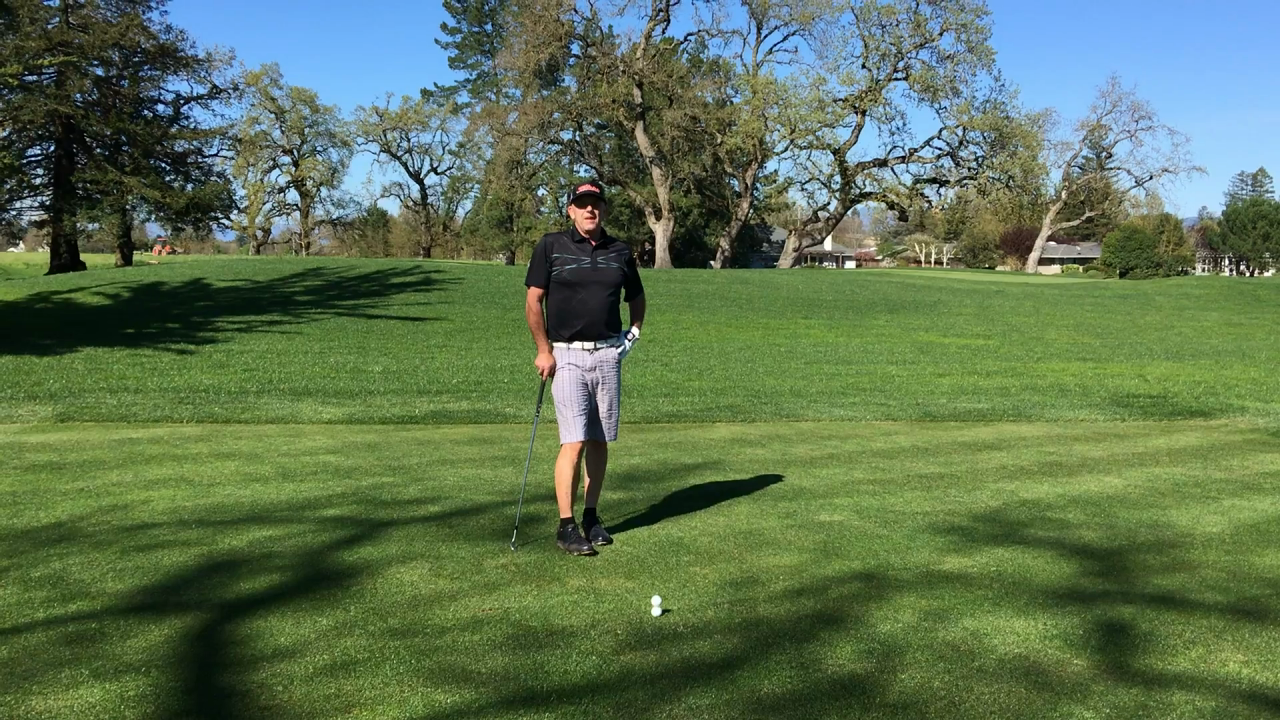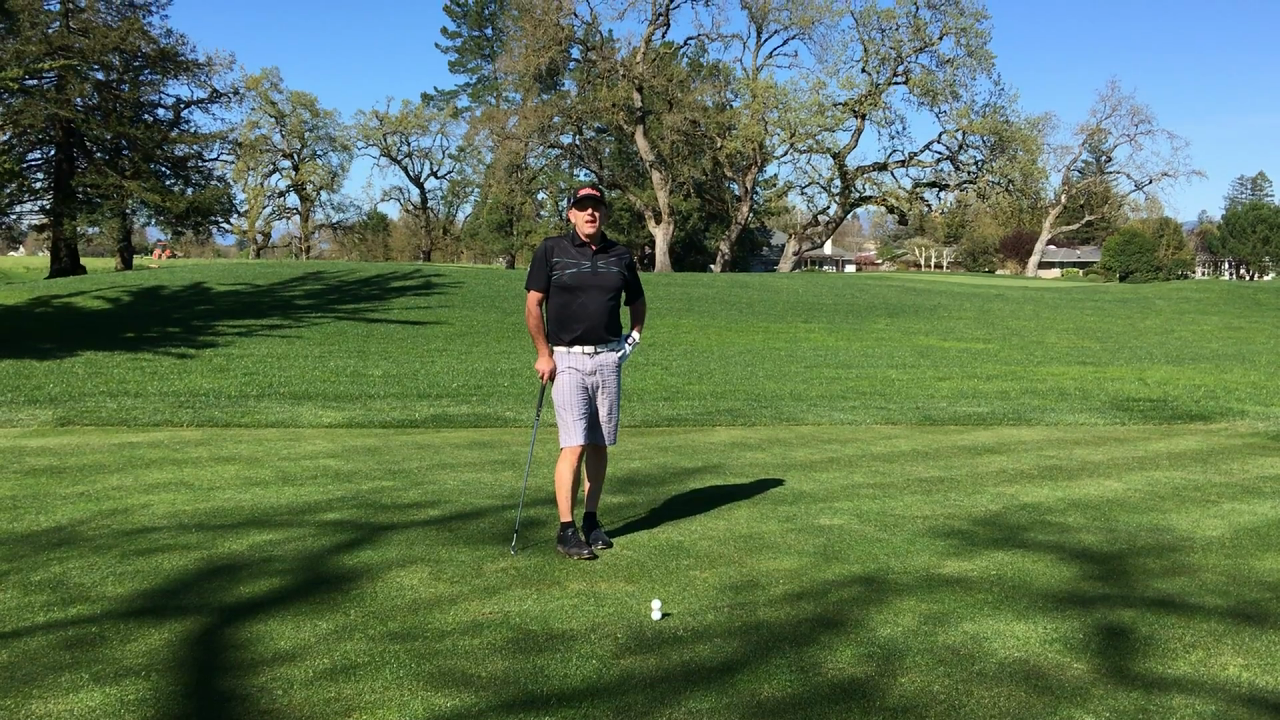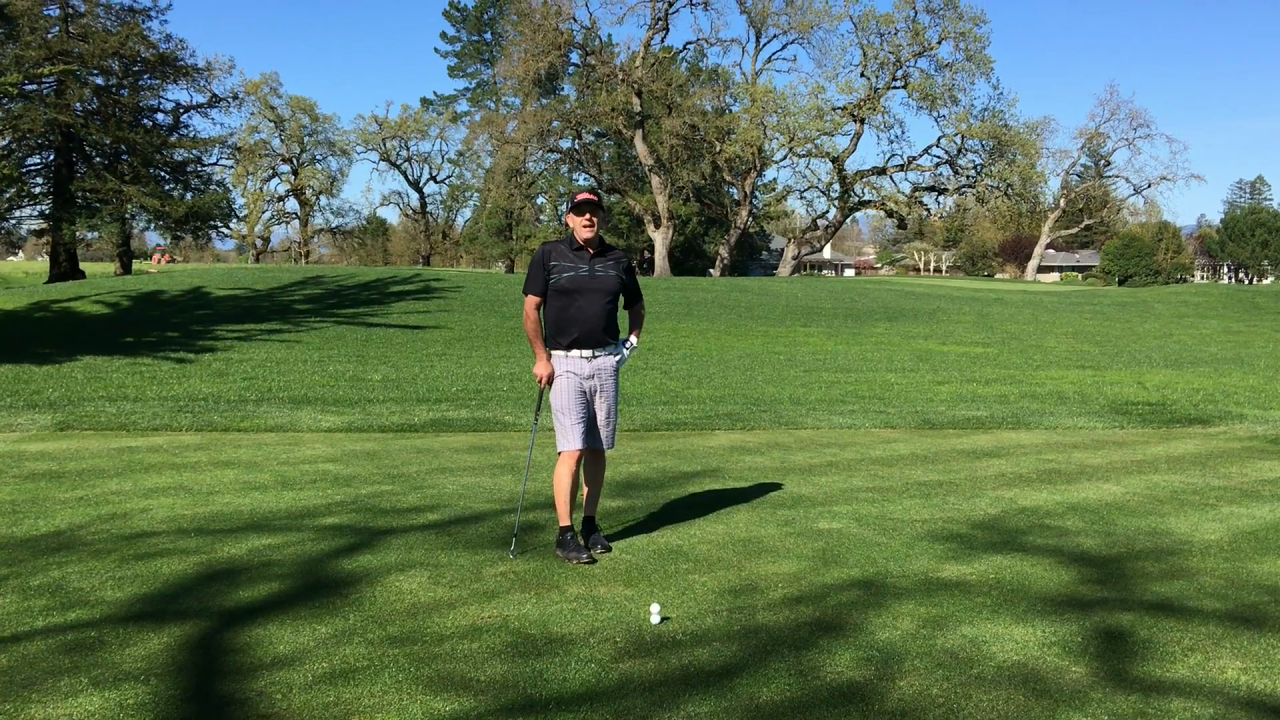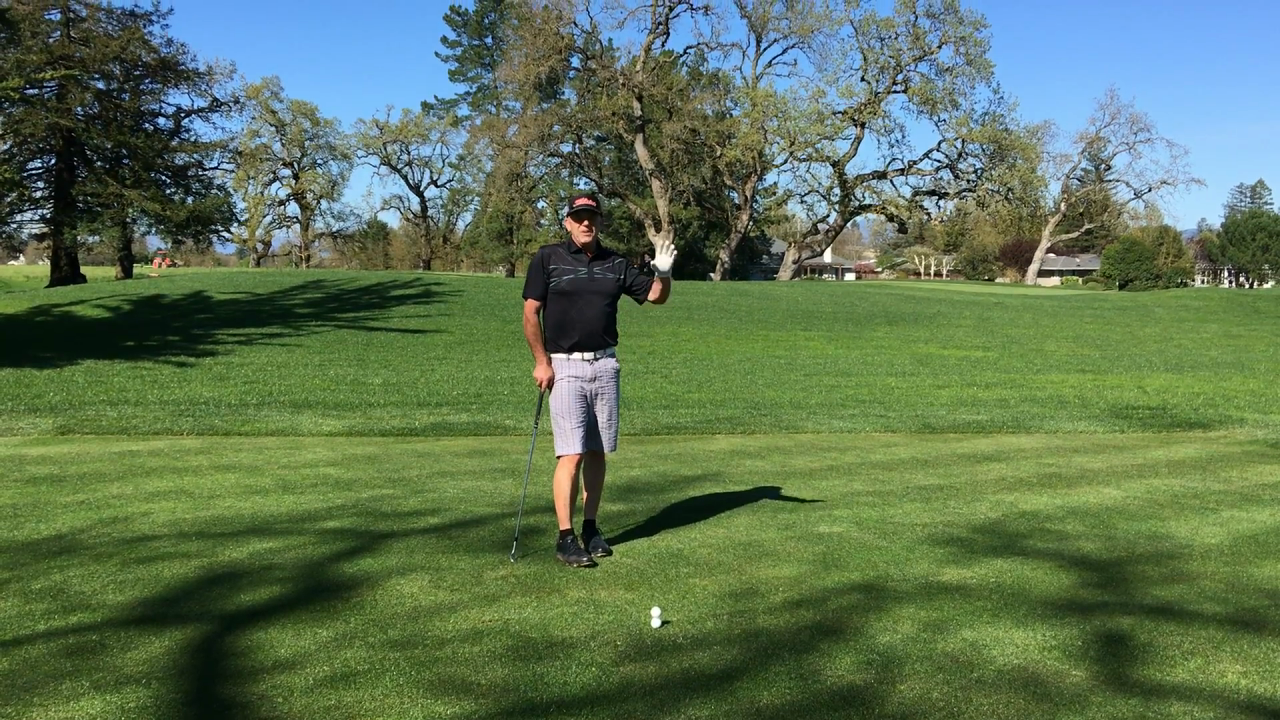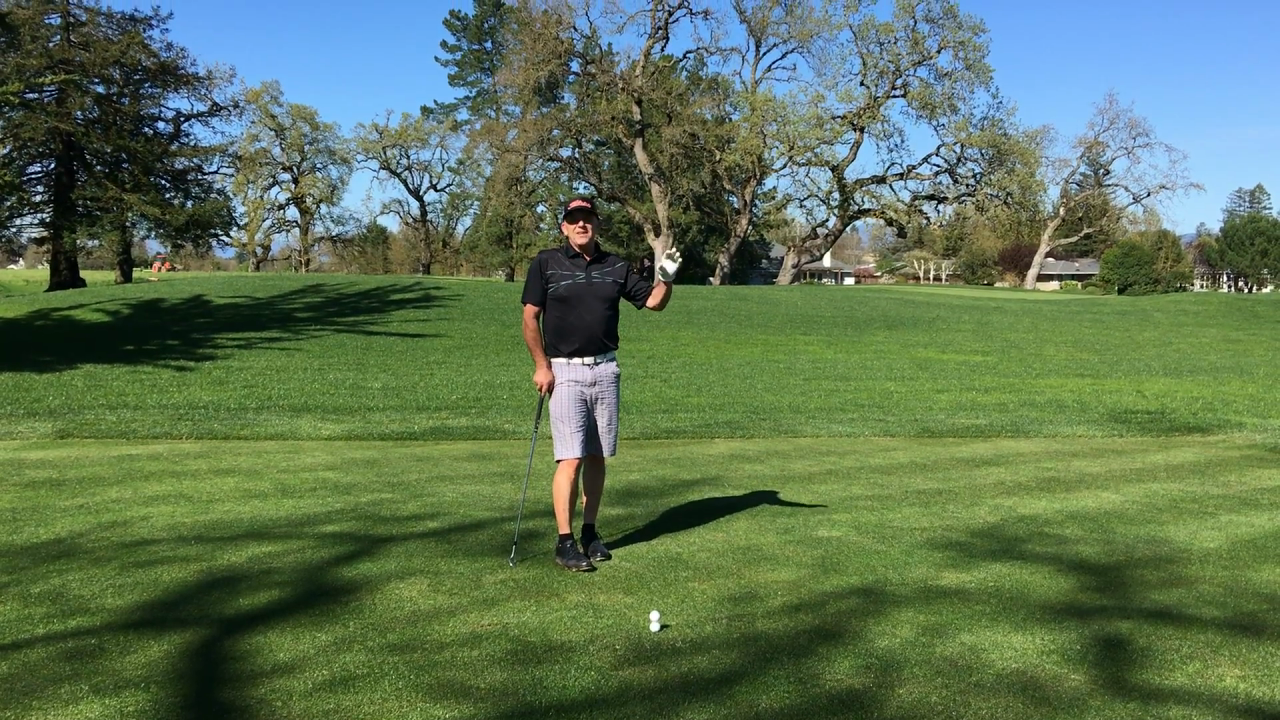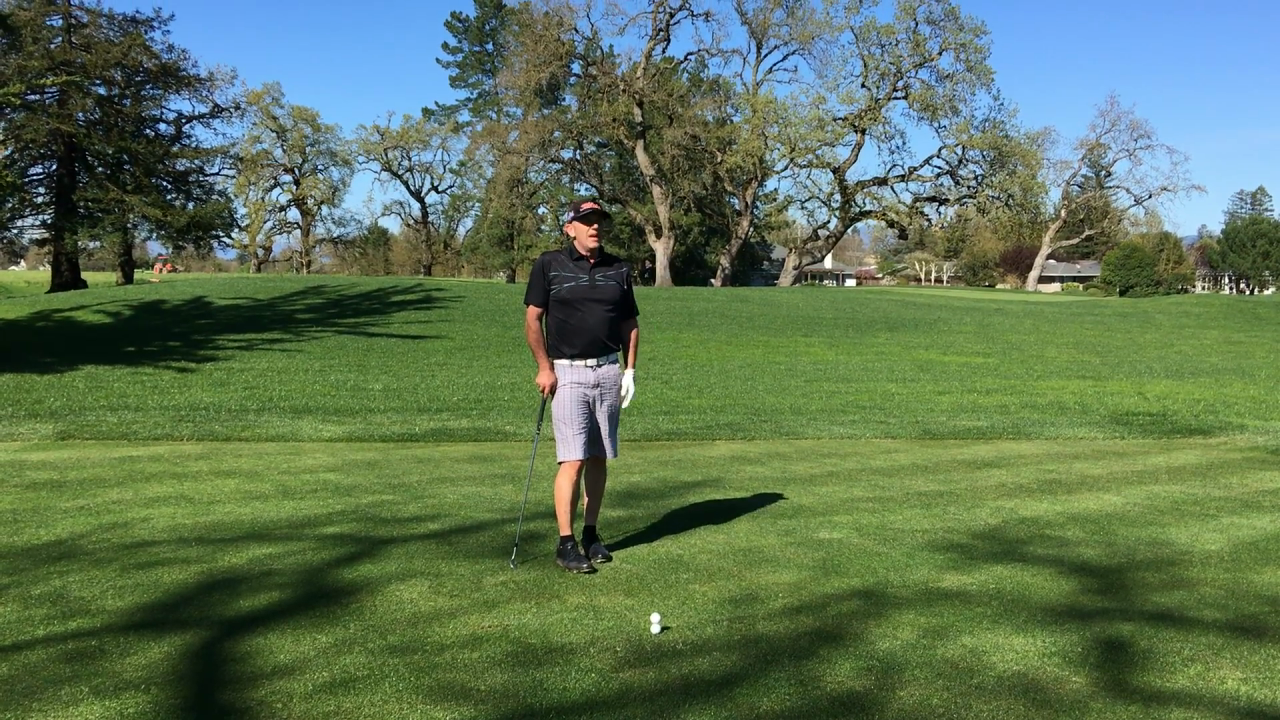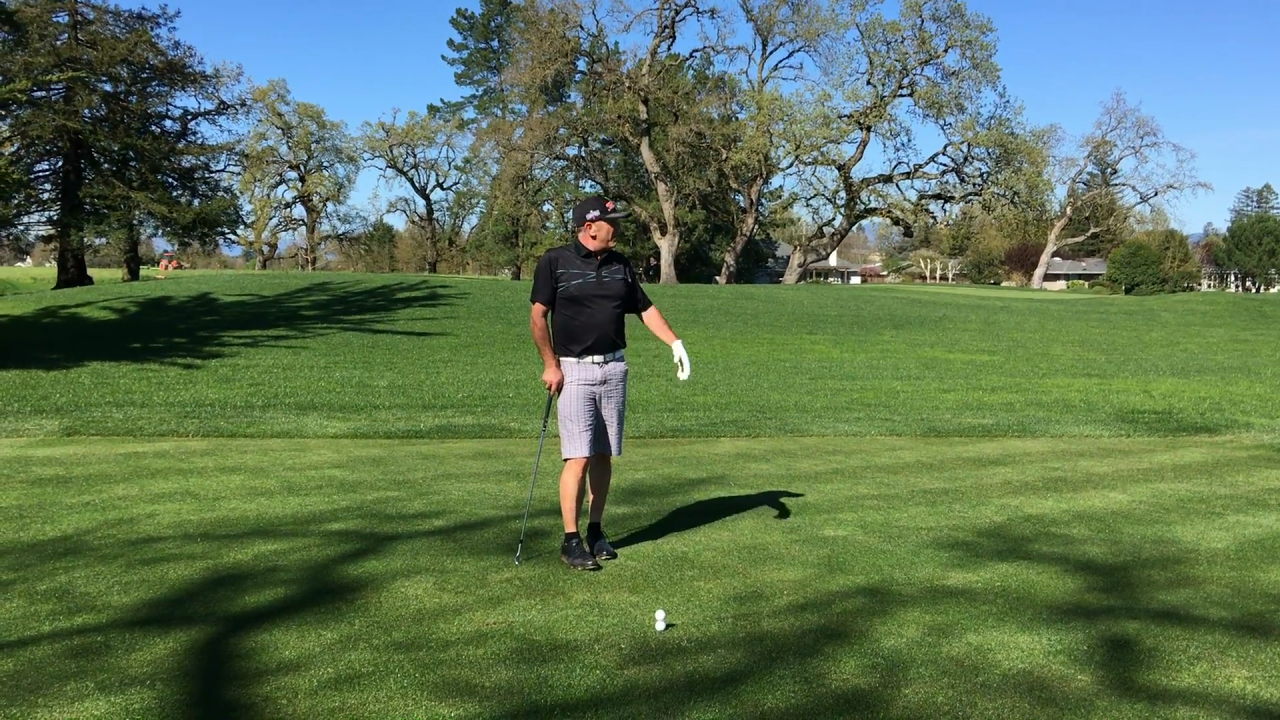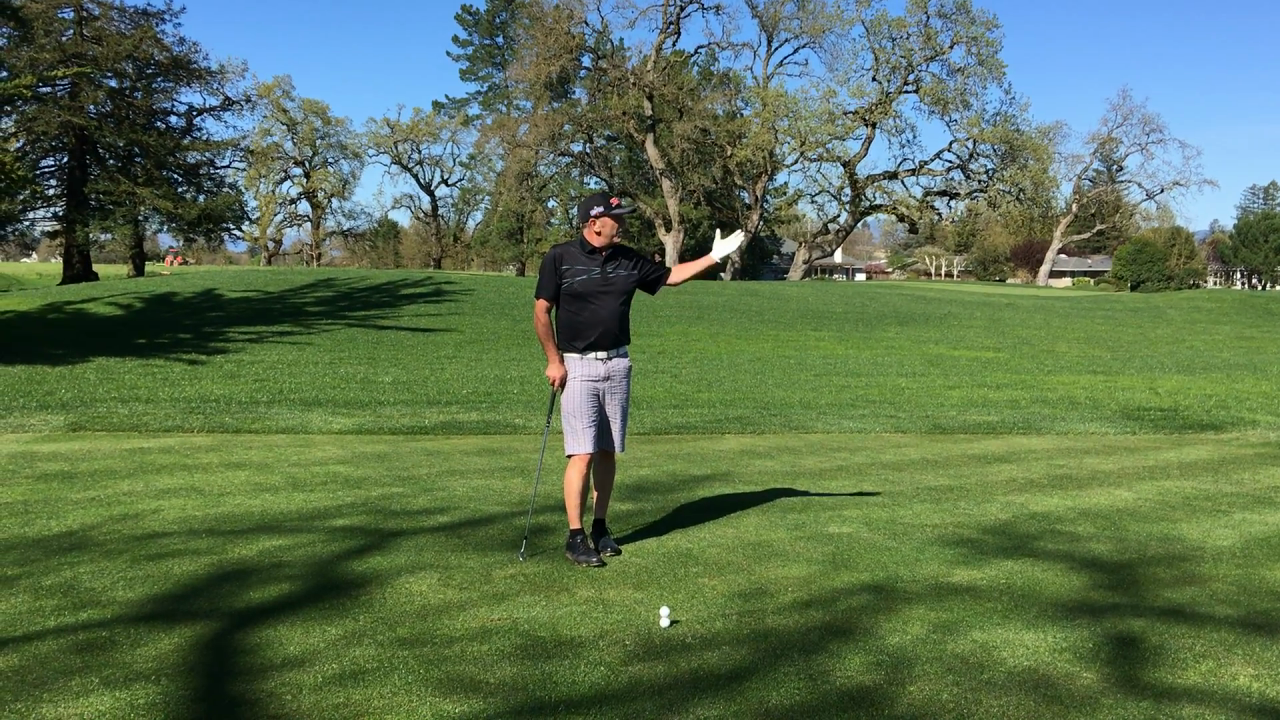
dt=0.4s
person 1, frame 1
left shoulder: (620, 251)
right shoulder: (551, 246)
left elbow: (637, 297)
right elbow: (533, 300)
left wrist: (633, 333)
right wrist: (543, 350)
left hip: (607, 354)
right hip: (567, 355)
left knee: (599, 440)
right knee: (574, 441)
left ankle: (591, 516)
right ankle: (566, 525)
person 1, frame 2
left shoulder: (621, 256)
right shoulder: (551, 250)
left elbow: (637, 301)
right elbow: (533, 304)
left wrist: (632, 338)
right wrist: (543, 354)
left hip: (608, 359)
right hip: (566, 359)
left knee: (599, 445)
right knee: (574, 445)
left ankle: (591, 520)
right ankle: (566, 529)
person 1, frame 3
left shoulder: (618, 260)
right shoulder: (549, 254)
left elbow: (637, 306)
right elbow: (531, 308)
left wrist: (631, 342)
right wrist: (541, 357)
left hip: (606, 362)
right hip: (564, 363)
left knee: (597, 449)
right knee: (572, 449)
left ankle: (590, 524)
right ankle: (565, 533)
person 1, frame 4
left shoulder: (616, 263)
right shoulder: (548, 257)
left elbow: (657, 294)
right elbow: (530, 312)
left wrist: (663, 270)
right wrist: (542, 361)
left hip: (606, 365)
right hip: (565, 366)
left knee: (598, 451)
right knee: (572, 454)
left ankle: (591, 527)
right ankle: (566, 537)
person 1, frame 5
left shoulder: (617, 267)
right shoulder: (546, 263)
left elbow: (651, 301)
right elbow: (530, 317)
left wrist: (666, 278)
right wrist: (542, 365)
left hip: (606, 369)
right hip: (565, 371)
left knee: (598, 456)
right knee: (571, 458)
left ankle: (589, 532)
right ankle: (564, 541)
person 1, frame 6
left shoulder: (618, 268)
right shoulder: (549, 264)
left elbow: (630, 322)
right elbow: (533, 318)
left wrist: (630, 370)
right wrist: (544, 367)
left hip: (608, 371)
right hip: (567, 372)
left knee: (598, 458)
right knee: (572, 460)
left ankle: (590, 534)
right ankle: (565, 543)
person 1, frame 7
left shoulder: (620, 265)
right shoulder: (555, 261)
left elbow: (645, 308)
right elbow: (538, 315)
left wrist: (675, 343)
right wrist: (550, 365)
left hip: (613, 368)
right hip: (573, 370)
left knee: (603, 456)
right knee: (577, 458)
left ankle: (595, 531)
right ankle: (570, 539)
person 1, frame 8
left shoulder: (629, 260)
right shoulder: (560, 257)
left elbow: (671, 274)
right elbow: (541, 311)
left wrist: (715, 255)
right wrist: (554, 360)
left hip: (618, 364)
right hip: (577, 366)
left knee: (608, 451)
right knee: (582, 453)
left ankle: (599, 527)
right ankle: (575, 536)
